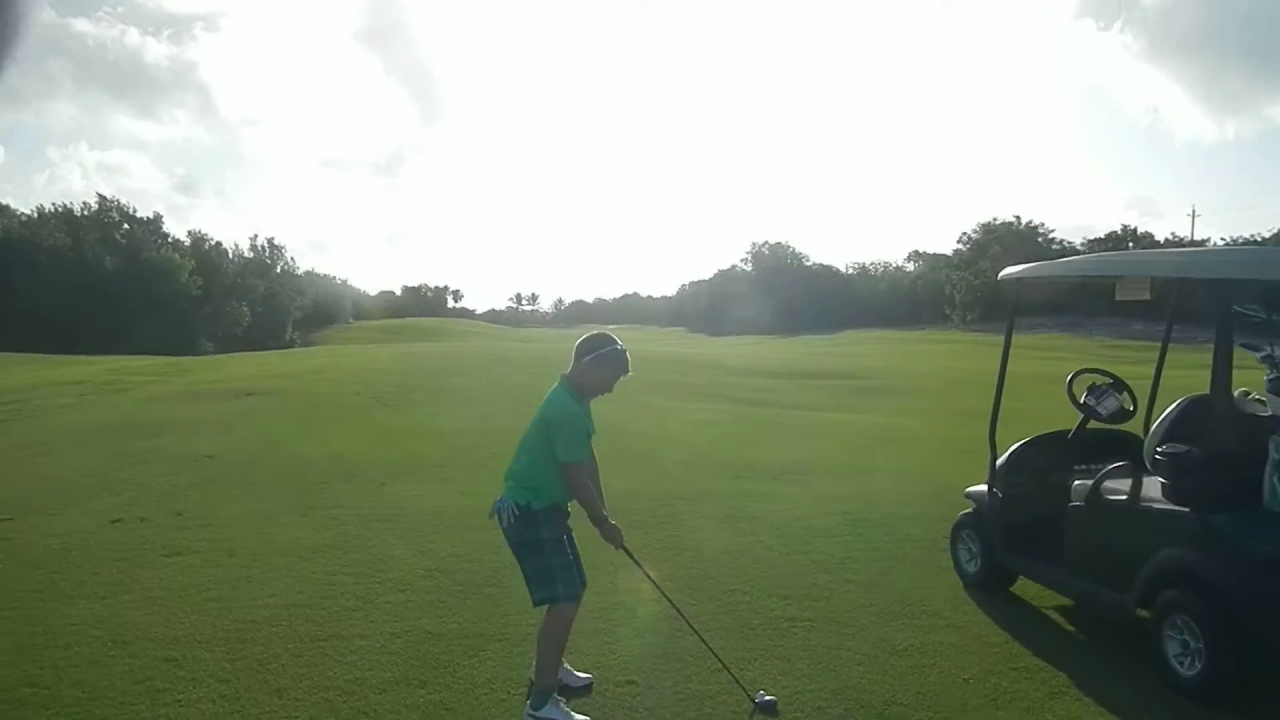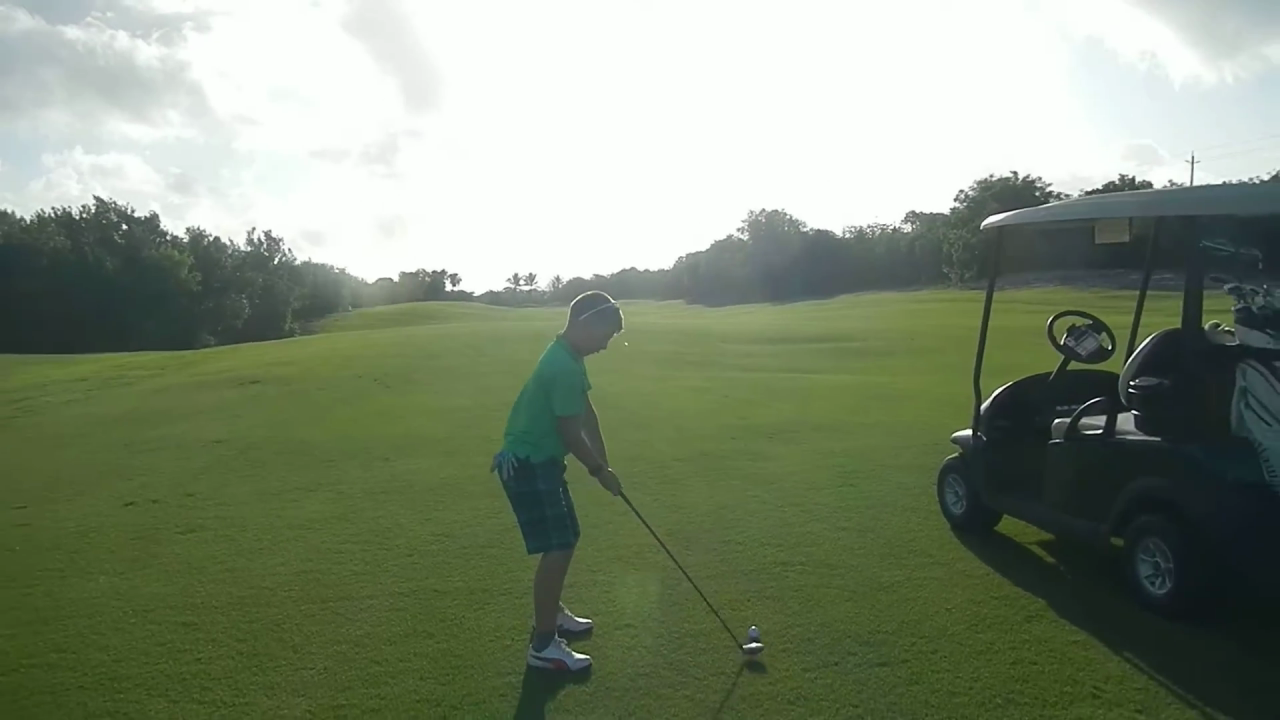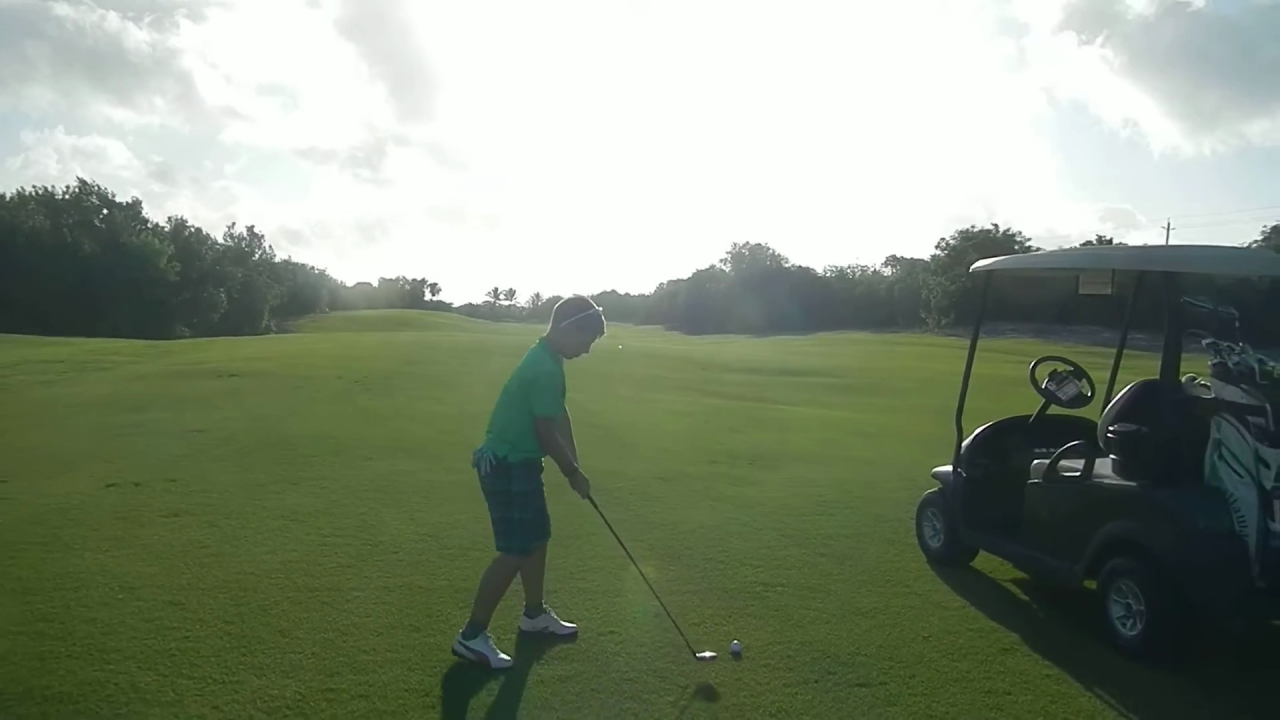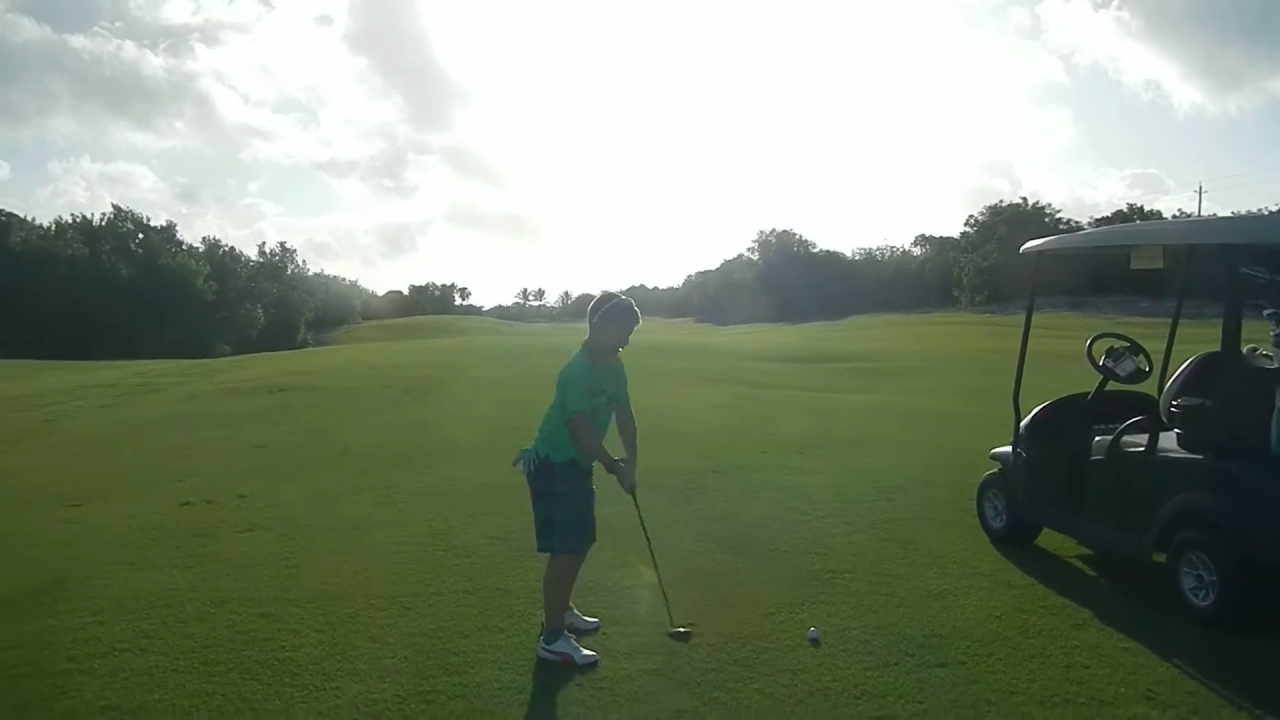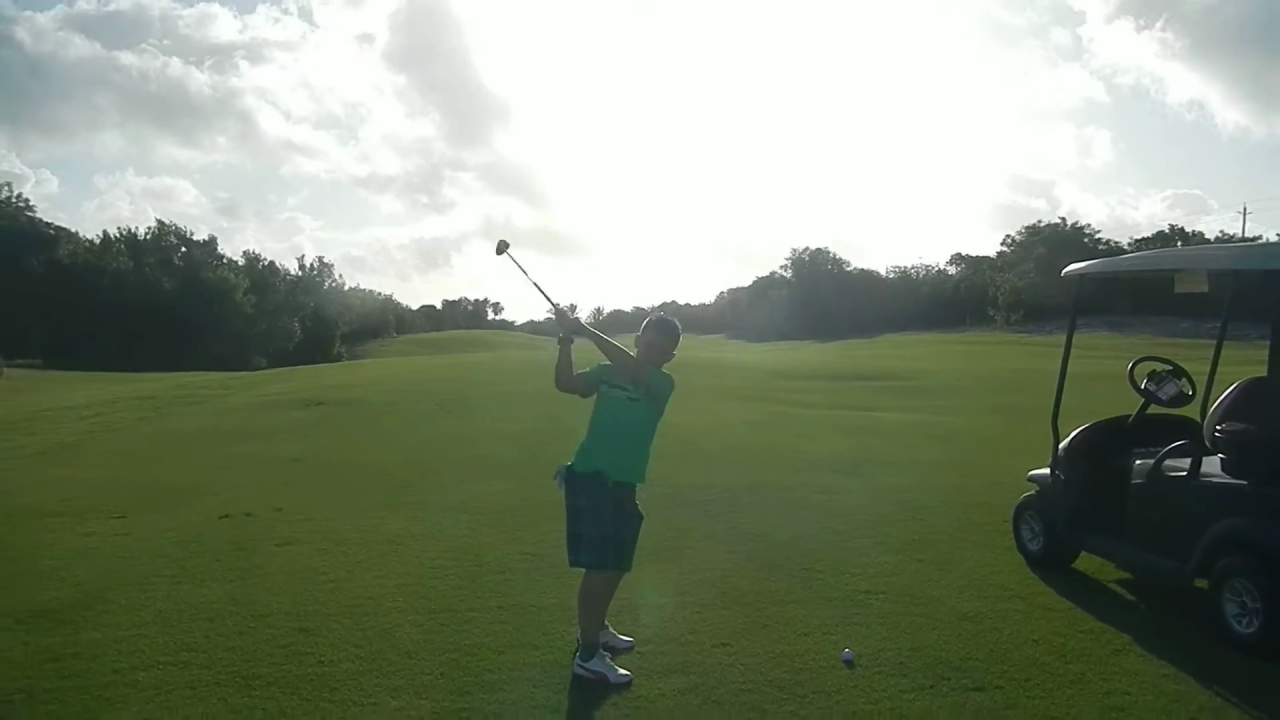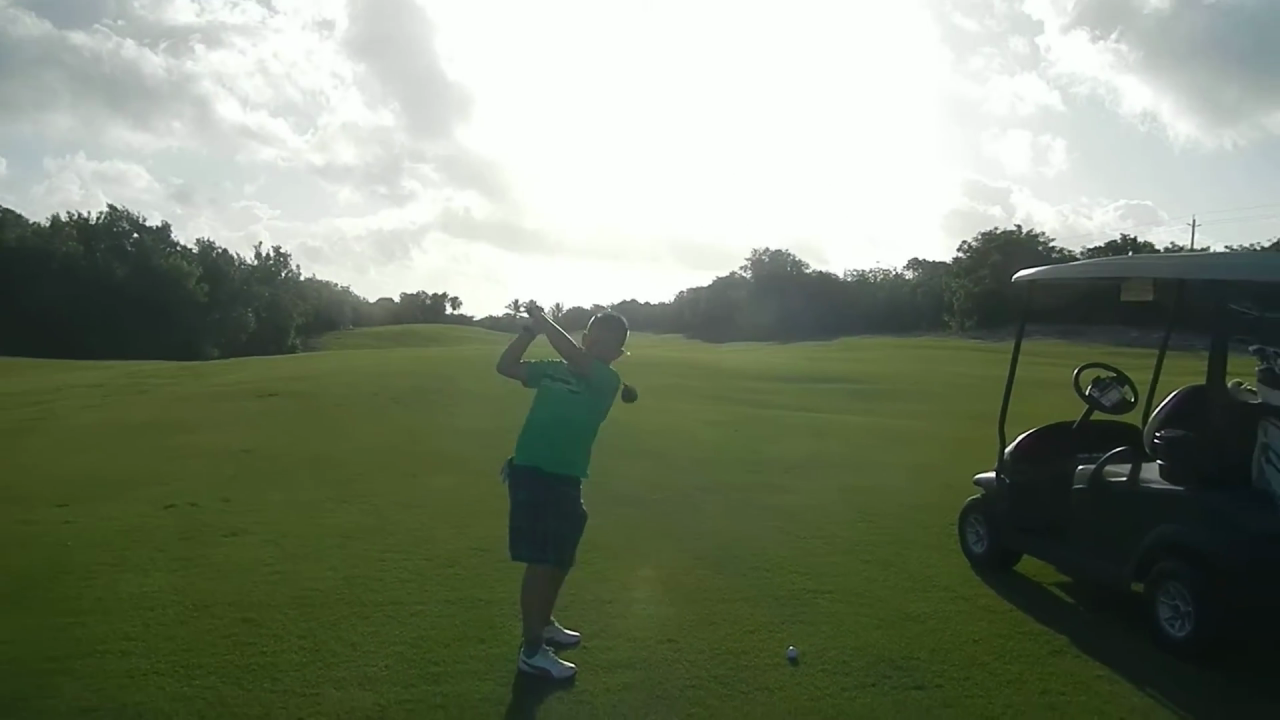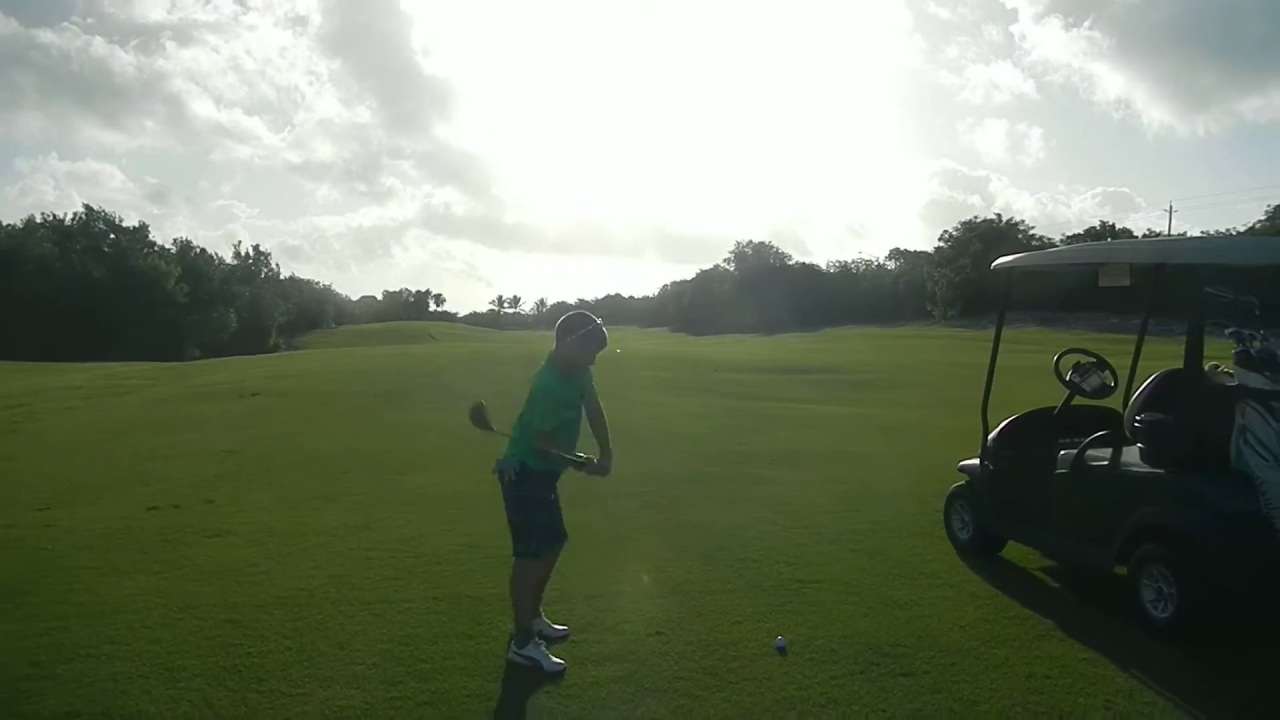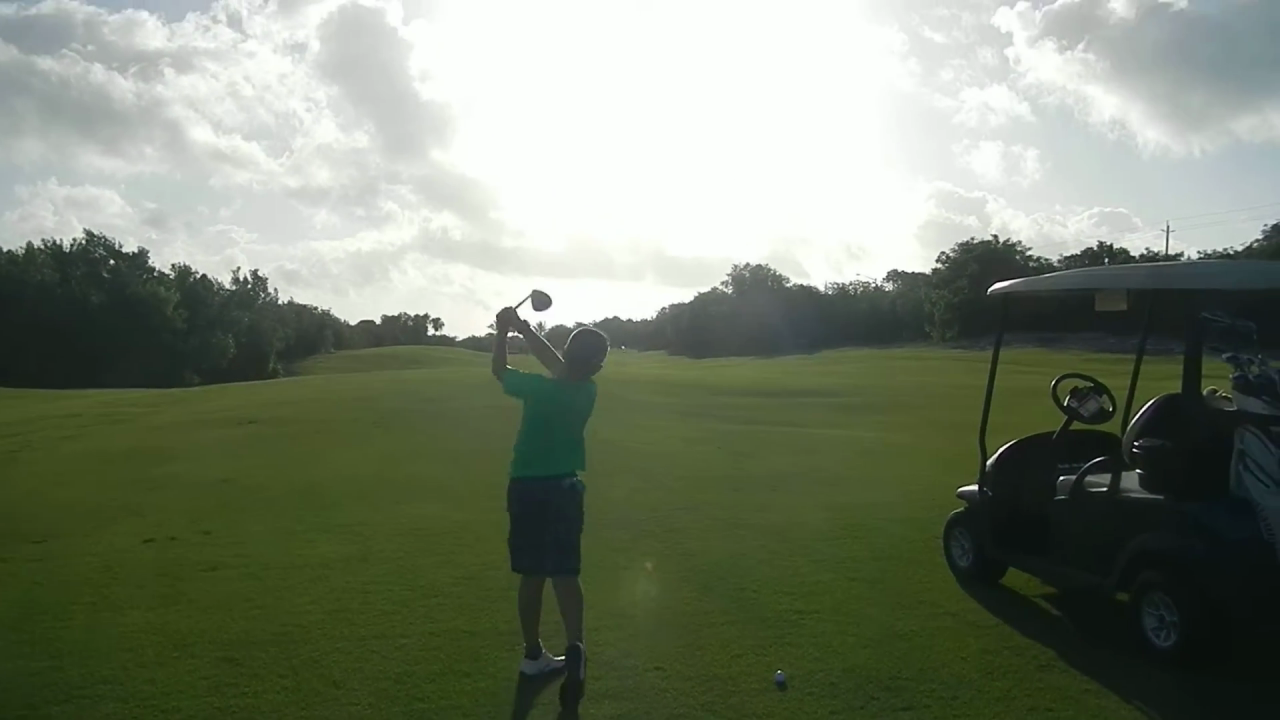
dt=0.5s
person 1, frame 1
left shoulder: (575, 401)
right shoulder: (566, 410)
left elbow: (588, 460)
right elbow: (576, 477)
left wrist: (603, 513)
right wrist: (603, 523)
left hip: (544, 506)
right hip: (529, 512)
left knee: (572, 589)
right knee: (564, 600)
left ankle: (551, 664)
person 1, frame 2
left shoulder: (570, 358)
right shoulder: (561, 367)
left elbow: (586, 412)
right elbow: (570, 431)
left wrist: (603, 461)
right wrist: (599, 471)
left hip: (541, 460)
right hip: (528, 465)
left knee: (565, 540)
right knee: (557, 548)
left ankle: (551, 611)
right ankle: (543, 644)
person 1, frame 3
left shoulder: (547, 360)
right shoulder: (545, 370)
left elbow: (561, 418)
right elbow: (547, 431)
left wrist: (574, 464)
right wrist: (572, 472)
left hip: (520, 461)
right hip: (508, 465)
left knee: (536, 539)
right knee: (515, 550)
left ankle: (536, 613)
right ankle: (472, 635)
person 1, frame 4
left shoulder: (614, 368)
right shoulder: (579, 371)
left elbow: (625, 414)
right elbow: (580, 430)
left wrist: (631, 458)
right wrist: (614, 467)
left hip: (575, 465)
right hip: (554, 466)
left knee: (580, 545)
right knee: (565, 550)
left ankle: (562, 611)
right ankle: (552, 638)
person 1, frame 5
left shoulder: (663, 385)
right shoulder: (607, 373)
left elbow: (631, 367)
right elbow: (566, 383)
left wrist: (587, 332)
right wrist: (566, 341)
left hip: (623, 483)
right hip: (590, 478)
left knee: (616, 564)
right knee: (598, 566)
left ankle: (597, 628)
right ankle: (588, 655)
person 1, frame 6
left shoulder: (608, 381)
right shoulder: (551, 369)
left elbow: (576, 358)
right elbow: (505, 366)
left wrist: (544, 323)
right wrist: (531, 329)
left hip: (567, 479)
right hip: (531, 473)
left knee: (559, 562)
right knee: (539, 562)
left ankle: (543, 623)
right ankle: (532, 650)
person 1, frame 7
left shoulder: (578, 374)
right shoulder: (548, 386)
left elbow: (595, 411)
right elbow: (542, 443)
left wrist: (606, 452)
right wrist: (578, 462)
left hip: (539, 472)
right hip: (525, 473)
left knee: (548, 547)
right knee: (532, 552)
left ankle: (530, 619)
right ankle: (523, 643)
person 1, frame 8
left shoulder: (539, 387)
right shoulder: (587, 392)
left elbow: (498, 369)
right elbow: (557, 367)
left wrist: (502, 330)
right wrist: (524, 329)
left hip: (523, 487)
right hip: (562, 490)
left knee: (531, 574)
right knee: (565, 573)
left ankle: (533, 654)
right ankle: (574, 645)
